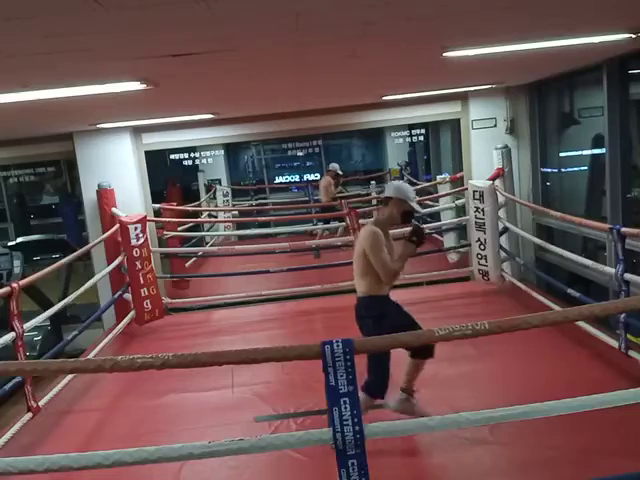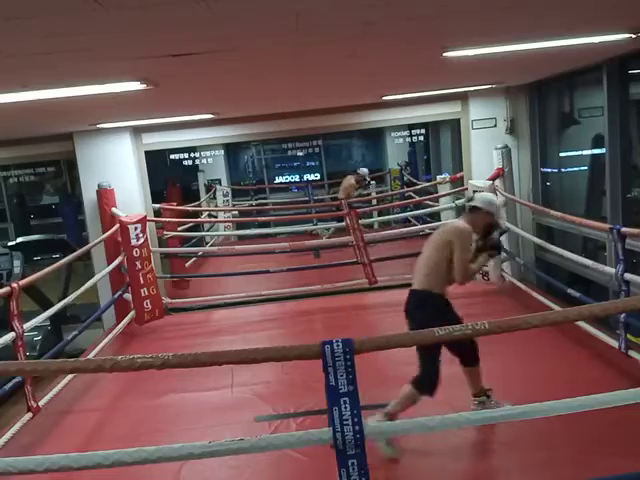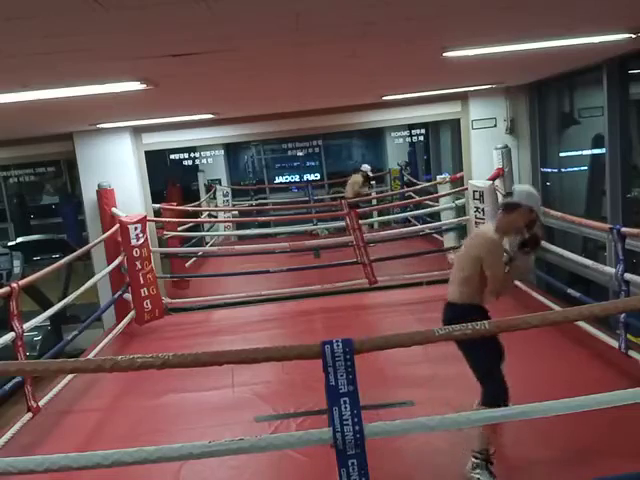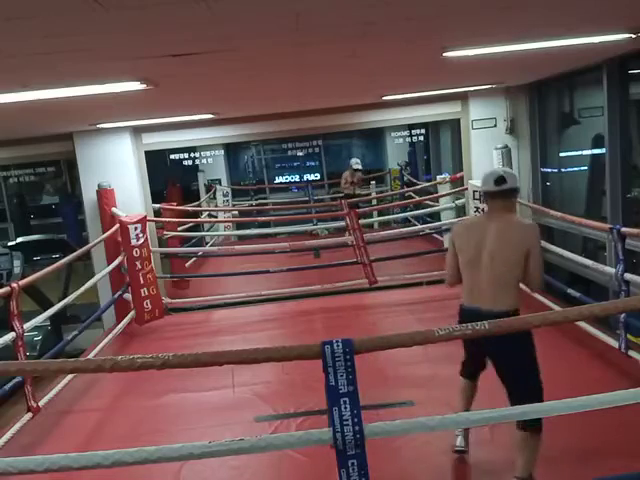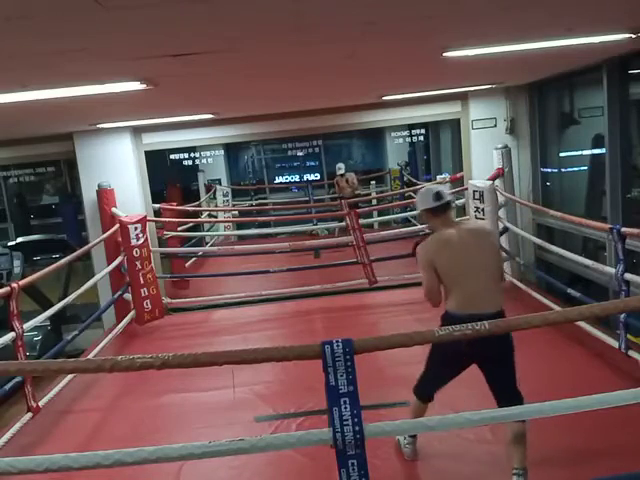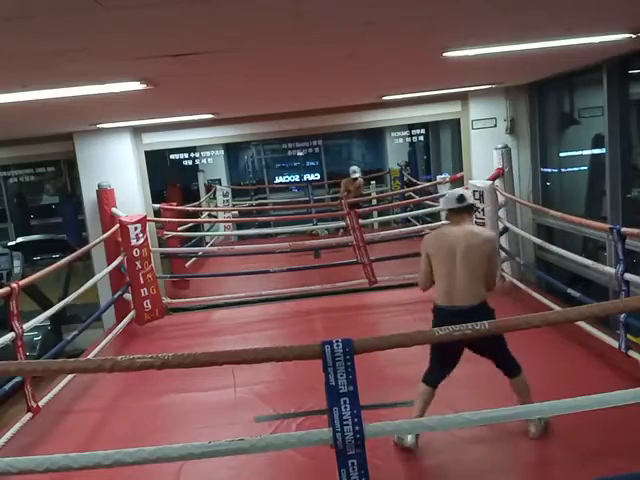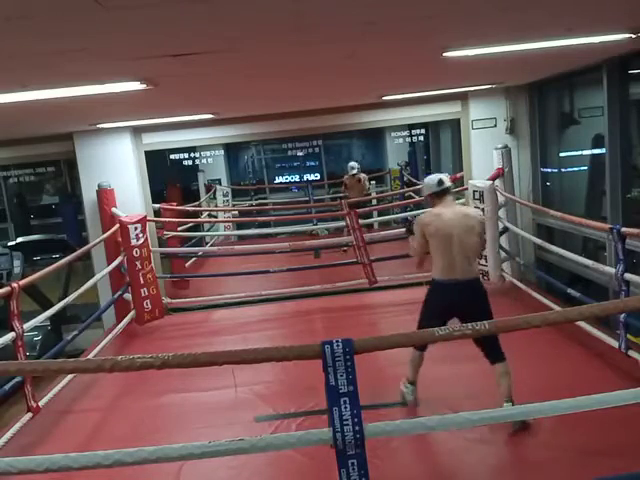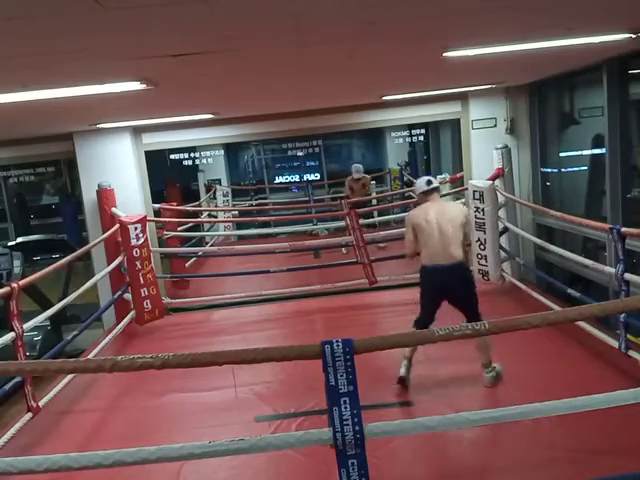
dt=0.4s
person 1, frame 1
left shoulder: (382, 232)
right shoulder: (372, 234)
left elbow: (390, 266)
right elbow: (389, 275)
left wrist: (408, 245)
right wrist: (410, 246)
left hip: (383, 303)
right hip: (372, 310)
left knee: (424, 344)
right knee: (378, 382)
left ankle: (405, 398)
person 1, frame 2
left shoulder: (453, 228)
right shoulder: (462, 230)
right elbow: (461, 277)
left wrist: (479, 253)
right wrist: (485, 256)
left hip: (424, 299)
right hip: (426, 304)
left knee: (468, 348)
right knee: (429, 377)
left ankle: (481, 399)
right ankle: (384, 419)
person 1, frame 3
left shoulder: (490, 232)
right shoulder: (492, 241)
right elbow: (496, 290)
left wrist: (515, 258)
right wrist: (522, 258)
left hip: (469, 309)
right hip: (461, 315)
left knee: (495, 355)
right knee: (497, 389)
left ankle: (486, 403)
person 1, frame 4
left shoulder: (461, 229)
right shoulder: (527, 231)
left elbow: (451, 280)
right elbow: (535, 284)
left hip: (468, 319)
right hip: (504, 323)
left knee: (472, 365)
right knee: (528, 402)
left ankle: (462, 433)
person 1, frame 5
left shoulder: (428, 248)
right shoulder: (487, 232)
left elbow: (433, 299)
right elbow: (499, 277)
left hip: (456, 325)
right hip: (494, 325)
left knee: (427, 385)
right knee: (510, 400)
left ankle: (409, 441)
person 1, frame 6
left shoulder: (430, 241)
right shoulder: (488, 237)
left elbow: (424, 284)
right elbow: (490, 284)
left hip: (445, 316)
right hip: (477, 314)
left knee: (434, 373)
right knee: (510, 367)
left ankle: (410, 432)
right ankle: (534, 421)
person 1, frame 7
left shoulder: (423, 221)
right shoulder: (476, 216)
left elbow: (418, 261)
right elbow: (479, 251)
left wrist: (414, 240)
left hip: (441, 290)
right hip: (471, 288)
right knee: (492, 349)
left ankle: (410, 388)
right ankle: (509, 409)
person 1, frame 8
left shoulder: (413, 216)
right shoulder: (460, 210)
left elbow: (411, 251)
right elbow: (466, 245)
left hip: (430, 275)
right hip: (457, 271)
left knee: (423, 322)
right knee: (475, 320)
left ankle: (406, 367)
right ankle: (488, 371)
